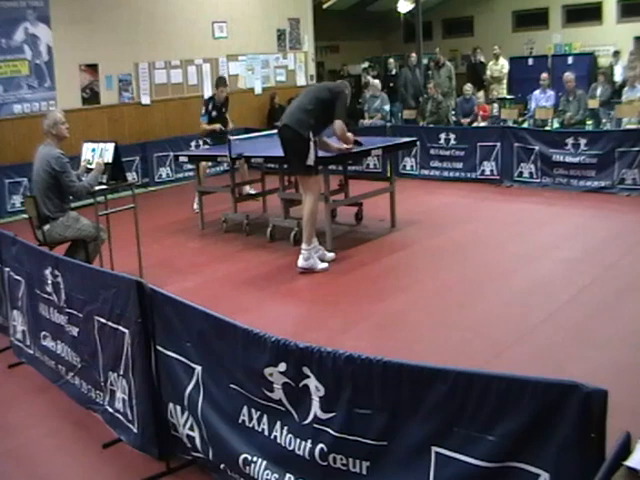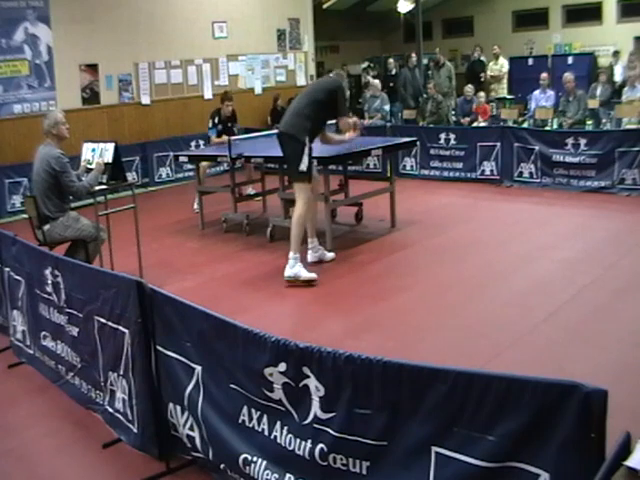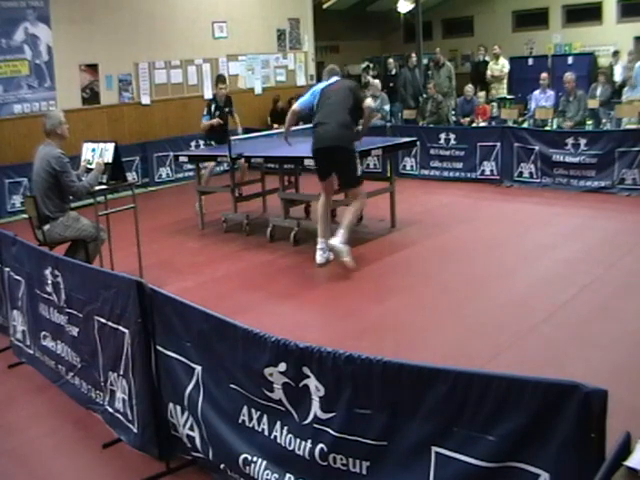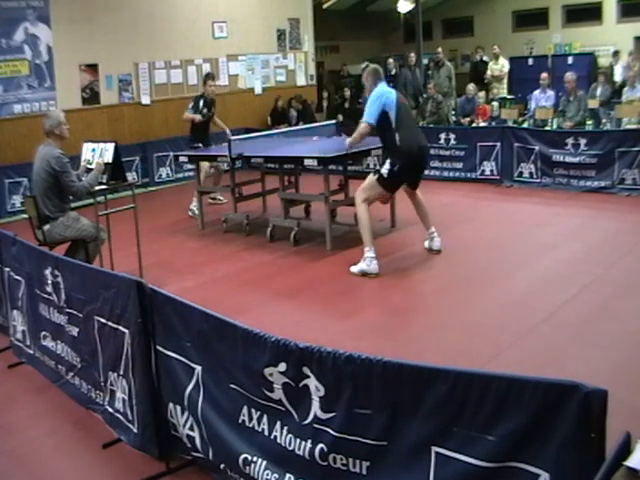
dt=1s
person 1, frame 1
left shoulder: (322, 91)
right shoulder: (341, 92)
left elbow: (317, 139)
right elbow: (338, 129)
left wrist: (339, 148)
right wrist: (348, 139)
left hip: (286, 128)
right hip: (299, 130)
left knee: (308, 190)
right knee: (312, 191)
left ankle: (313, 248)
right ankle: (306, 256)
person 1, frame 2
left shoulder: (321, 88)
right shoulder: (338, 85)
left elbow: (322, 136)
right elbow: (344, 125)
left wrist: (344, 138)
right wrist: (353, 125)
left hip: (288, 131)
right hip: (296, 135)
left knee: (312, 188)
right knee: (303, 197)
left ankle: (314, 248)
right ankle: (293, 264)
person 1, frame 3
left shoulder: (318, 89)
right shoulder: (351, 86)
left elbow: (294, 110)
right elbow: (369, 106)
left wrist: (286, 132)
right wrist: (362, 129)
left hip: (319, 142)
right hip: (342, 141)
left knee: (327, 193)
right knee: (358, 198)
left ankle: (322, 248)
right ankle: (340, 239)
person 1, frame 4
left shoulder: (377, 95)
right shoulder: (395, 94)
left elbow: (364, 129)
left wrist: (350, 141)
left hip: (404, 155)
right hip: (420, 151)
left knee: (362, 197)
right knee: (412, 192)
left ankle: (369, 259)
right ankle: (433, 237)
person 2, frame 1
left shoulder: (43, 151)
right shoulder: (56, 156)
right elbow: (78, 192)
left wrist: (81, 171)
right wrist: (96, 172)
left hip: (46, 220)
right hip: (55, 224)
left knee: (88, 230)
right knee: (98, 233)
person 2, frame 2
left shoulder: (43, 151)
right shoulder: (56, 156)
right elbow: (77, 192)
left wrist: (81, 171)
right wrist: (96, 172)
left hip: (45, 220)
right hip: (55, 224)
left knee: (87, 230)
right knee: (98, 233)
person 2, frame 3
left shoulder: (43, 150)
right shoulder: (56, 156)
right elbow: (77, 192)
left wrist: (81, 171)
right wrist: (96, 172)
left hip: (45, 220)
right hip: (54, 224)
left knee: (87, 230)
right knee: (98, 233)
person 2, frame 4
left shoulder: (43, 150)
right shoulder: (56, 156)
right elbow: (77, 192)
left wrist: (81, 171)
right wrist: (96, 172)
left hip: (45, 221)
right hip: (54, 224)
left knee: (87, 230)
right knee: (98, 233)
person 3, frame 1
left shoulder: (226, 100)
right shoulder: (208, 103)
right elbow: (203, 127)
left wrist: (229, 123)
right wrist: (213, 126)
left hip: (224, 135)
right hip: (211, 138)
right knee: (203, 164)
left ankle: (246, 188)
right ankle: (197, 199)
person 3, frame 2
left shoulder: (233, 113)
right shoulder: (214, 116)
left elbow: (235, 132)
right elbow: (212, 140)
left wrist: (233, 136)
right wrist: (222, 139)
right hip: (216, 145)
right knee: (203, 165)
left ankle: (248, 189)
right ankle: (198, 199)
person 3, frame 3
left shoulder: (228, 99)
right shoulder: (211, 105)
right elbow: (203, 127)
left wrist: (239, 126)
right wrist: (211, 122)
left hip: (226, 139)
right hip: (212, 140)
left knee: (244, 164)
right knee: (210, 166)
left ankle: (238, 190)
person 3, frame 4
left shoulder: (212, 101)
right shoulder: (198, 101)
right elbow: (185, 116)
left wrist: (225, 128)
right wrist: (194, 116)
left hip: (206, 139)
right hip: (196, 140)
left knee: (218, 166)
right knee: (205, 168)
left ankle: (213, 194)
right ankle: (194, 204)
